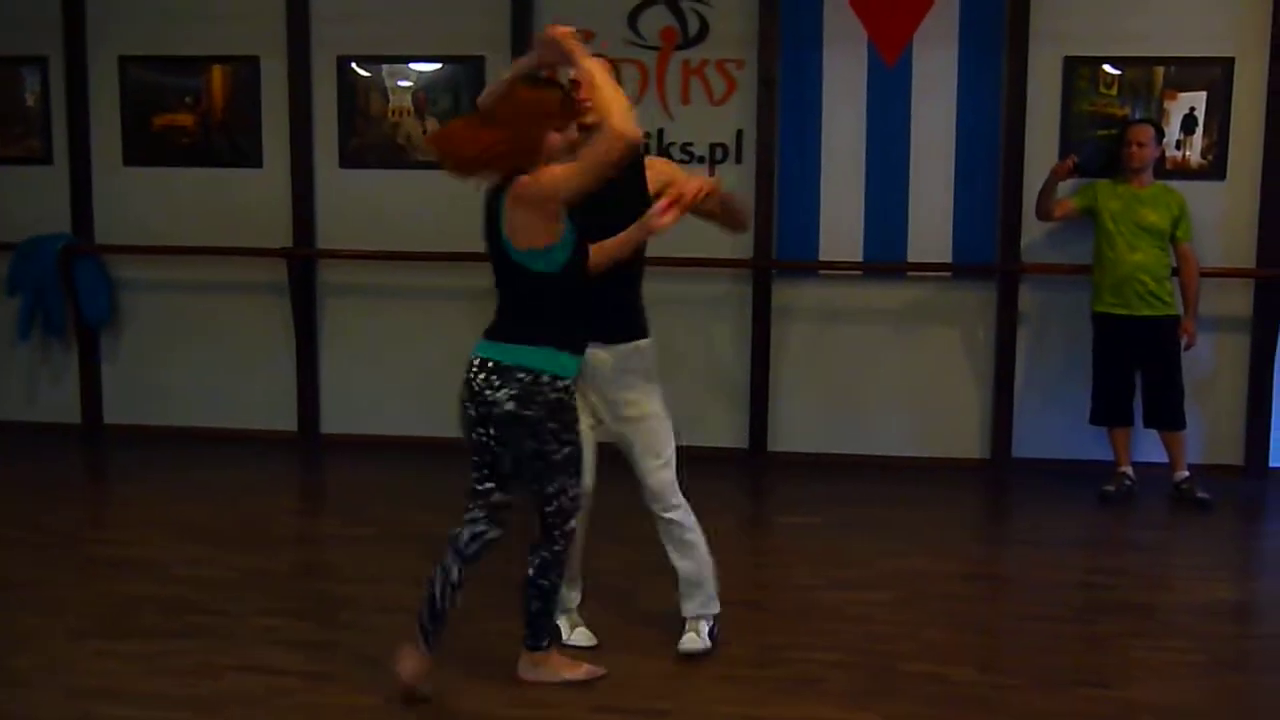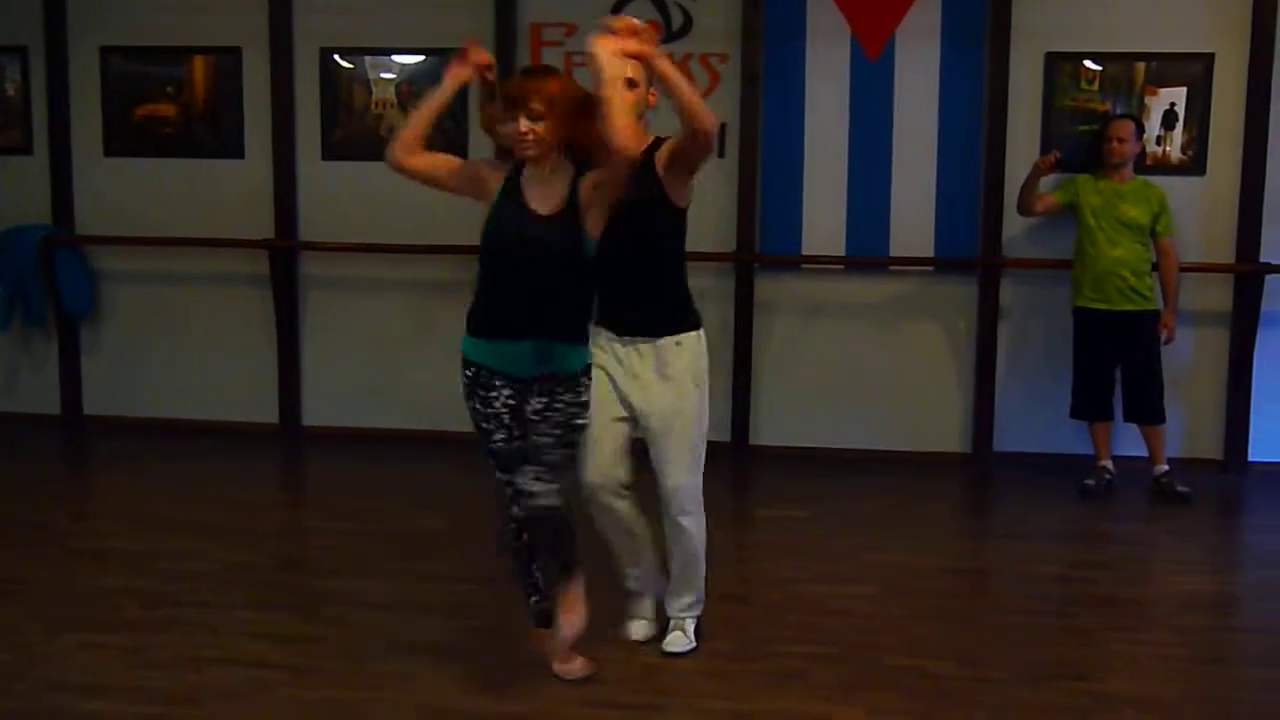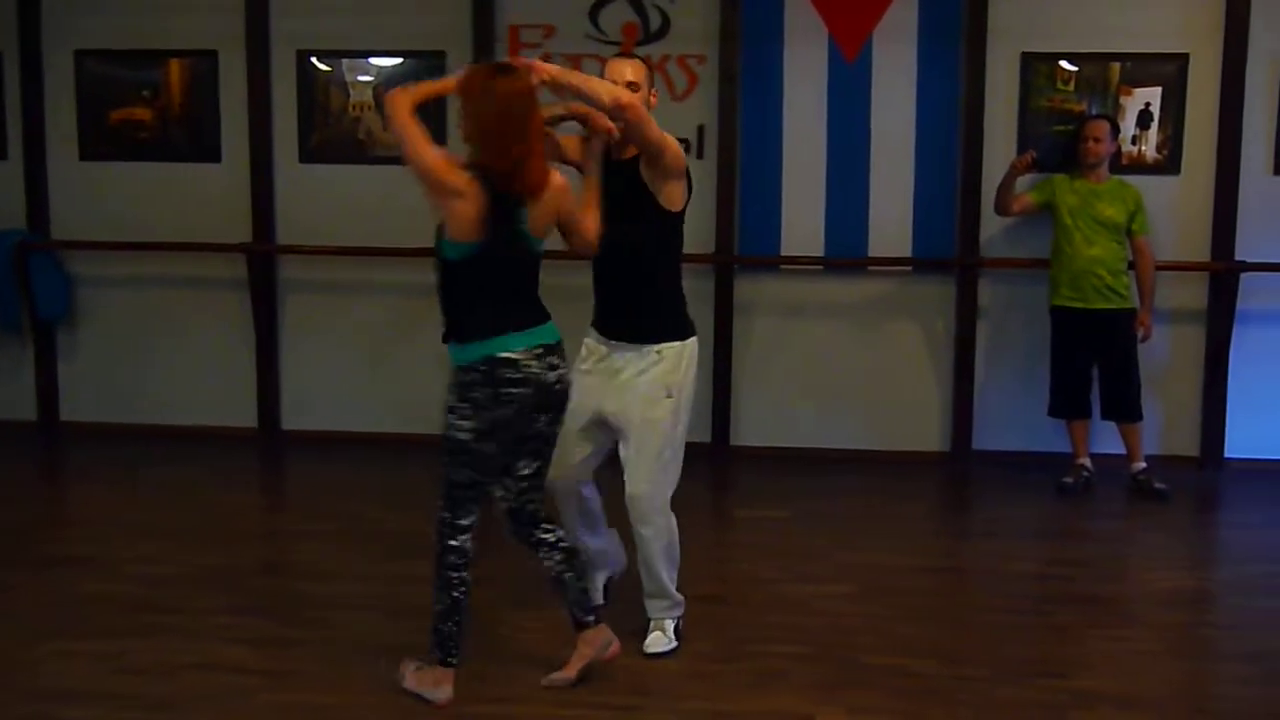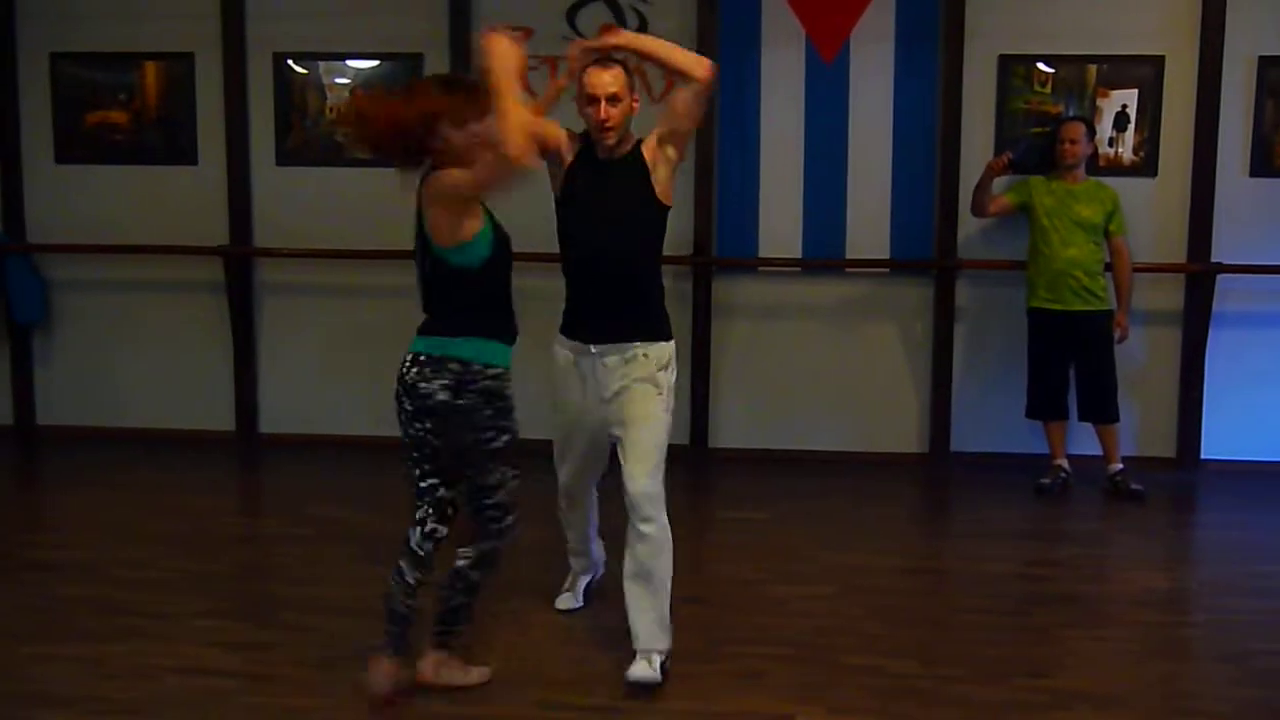
dt=0.3s
person 1, frame 1
left shoulder: (512, 197)
right shoulder: (534, 188)
left elbow: (578, 264)
right elbow: (623, 133)
left wrist: (646, 224)
right wrist: (585, 60)
left hip: (492, 374)
right hip: (535, 381)
left knee: (480, 519)
right knee: (557, 520)
left ankle: (420, 649)
right ankle: (538, 656)
person 1, frame 2
left shoulder: (593, 188)
right shoulder: (493, 180)
left elbow: (622, 144)
right elbow: (402, 154)
left wrist: (606, 67)
right wrist: (455, 80)
left hip: (561, 375)
right hip: (492, 372)
left knee: (540, 500)
right knee: (527, 505)
left ankle: (568, 580)
right ankle: (549, 625)
person 1, frame 3
left shoulder: (456, 185)
right shoulder: (546, 185)
left elbow: (397, 106)
right elbow: (587, 237)
left wrist: (451, 82)
right wrist: (592, 160)
left hip: (489, 376)
right hip: (545, 364)
left knee: (456, 521)
right knee: (526, 508)
left ankle: (437, 669)
right ankle: (592, 630)
person 1, frame 4
left shoulder: (460, 183)
right shoulder: (450, 187)
left elbow: (505, 145)
right elbow: (513, 153)
right wrist: (503, 67)
left hip: (424, 372)
right hip: (470, 379)
left knee: (431, 516)
right knee: (492, 519)
left ankle: (392, 656)
right ankle: (438, 655)
person 2, frame 1
left shoulder: (648, 172)
left elbow: (739, 222)
left wrist: (715, 196)
right wrist: (528, 67)
left hip: (628, 353)
left knee: (660, 487)
left ankle: (700, 607)
right ankle: (565, 606)
person 2, frame 2
left shoulder: (670, 159)
left elbow: (703, 129)
left wrist: (653, 57)
left hip: (672, 346)
right hip: (607, 344)
left knee: (679, 491)
right knee: (601, 480)
left ankle: (685, 609)
right ankle: (642, 590)
person 2, frame 3
left shoulder: (662, 162)
right shoulder: (594, 156)
left elbow: (637, 111)
left wrist: (555, 72)
left hip: (662, 354)
right hip: (601, 347)
left knee: (646, 494)
right knee: (564, 477)
left ankle: (665, 611)
right ankle: (601, 558)
person 2, frame 4
left shoulder: (658, 153)
right shoulder: (564, 150)
left elbow: (702, 72)
left wrist: (623, 40)
left hip: (644, 356)
right hip: (576, 350)
left knee: (643, 493)
right knee: (573, 481)
left ankle: (651, 643)
right ankle: (585, 565)
person 3, frame 1
left shoulder: (1173, 200)
right shoulder: (1100, 192)
left elbow: (1187, 260)
right elbow: (1047, 213)
left wrist: (1190, 315)
right wrist: (1053, 180)
left hip: (1160, 315)
right hip: (1111, 314)
left knee: (1167, 399)
right knee: (1114, 397)
left ankle: (1181, 476)
right ankle: (1124, 473)
person 3, frame 2
left shoulder: (1153, 196)
right shoulder: (1080, 187)
left elbow: (1167, 255)
right elbow: (1028, 208)
left wrist: (1170, 310)
right wrist: (1035, 175)
left hip: (1140, 310)
right hip: (1091, 309)
left knee: (1147, 394)
right knee: (1094, 392)
left ankle: (1161, 471)
right ankle: (1104, 467)
person 3, frame 3
left shoulder: (1128, 195)
right shoulder: (1057, 187)
left elbow: (1143, 254)
right elbow: (1005, 208)
left wrist: (1146, 308)
right wrist: (1012, 175)
left hip: (1116, 308)
right hip: (1068, 308)
left knee: (1125, 391)
right knee: (1072, 390)
left ankle: (1138, 468)
right ankle: (1082, 465)
person 3, frame 4
left shoulder: (1105, 195)
right shoulder: (1033, 188)
left elbow: (1120, 255)
right elbow: (982, 209)
left wrist: (1123, 309)
right wrist: (987, 177)
left hip: (1094, 310)
right hip: (1045, 309)
left knee: (1101, 392)
right knee: (1049, 392)
left ankle: (1115, 469)
right ankle: (1059, 466)
